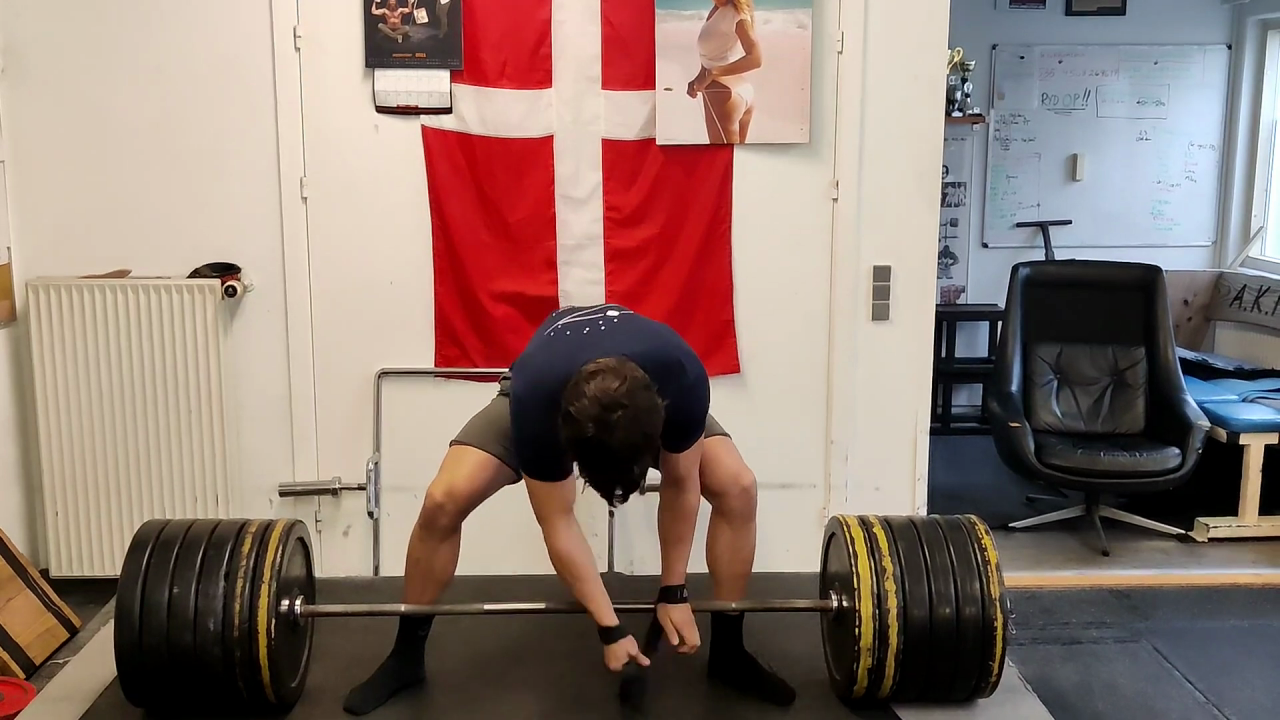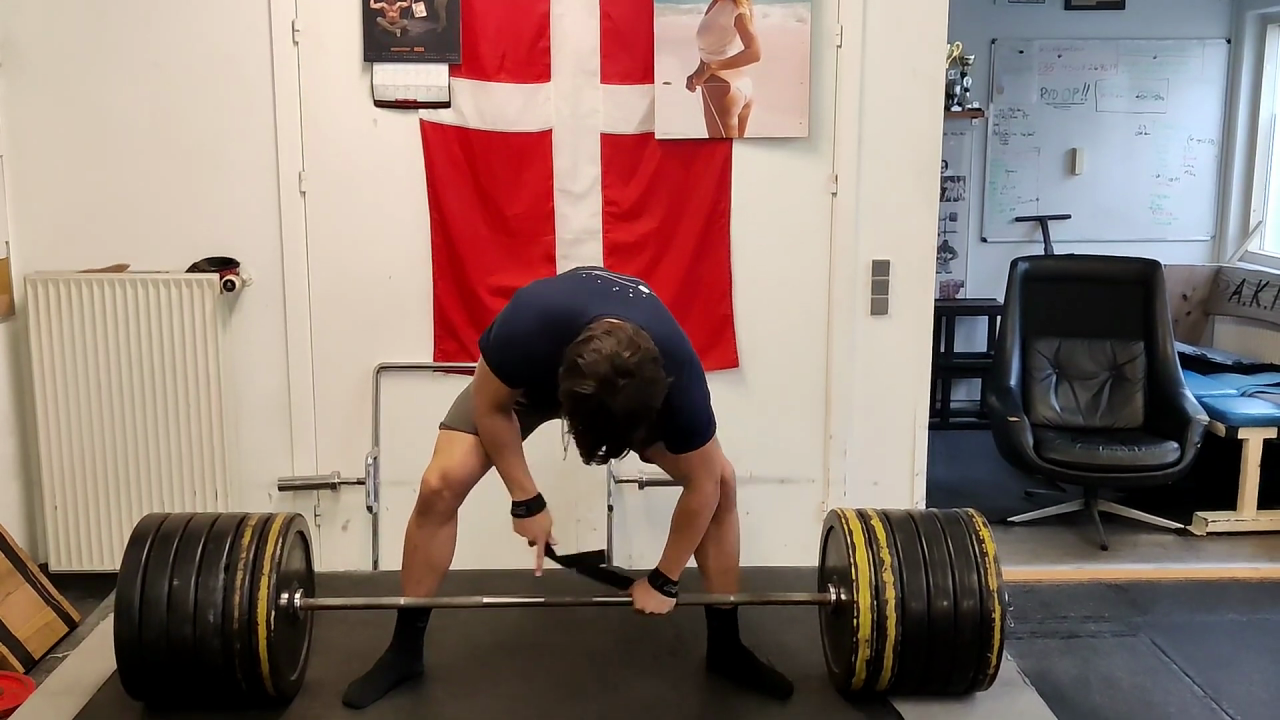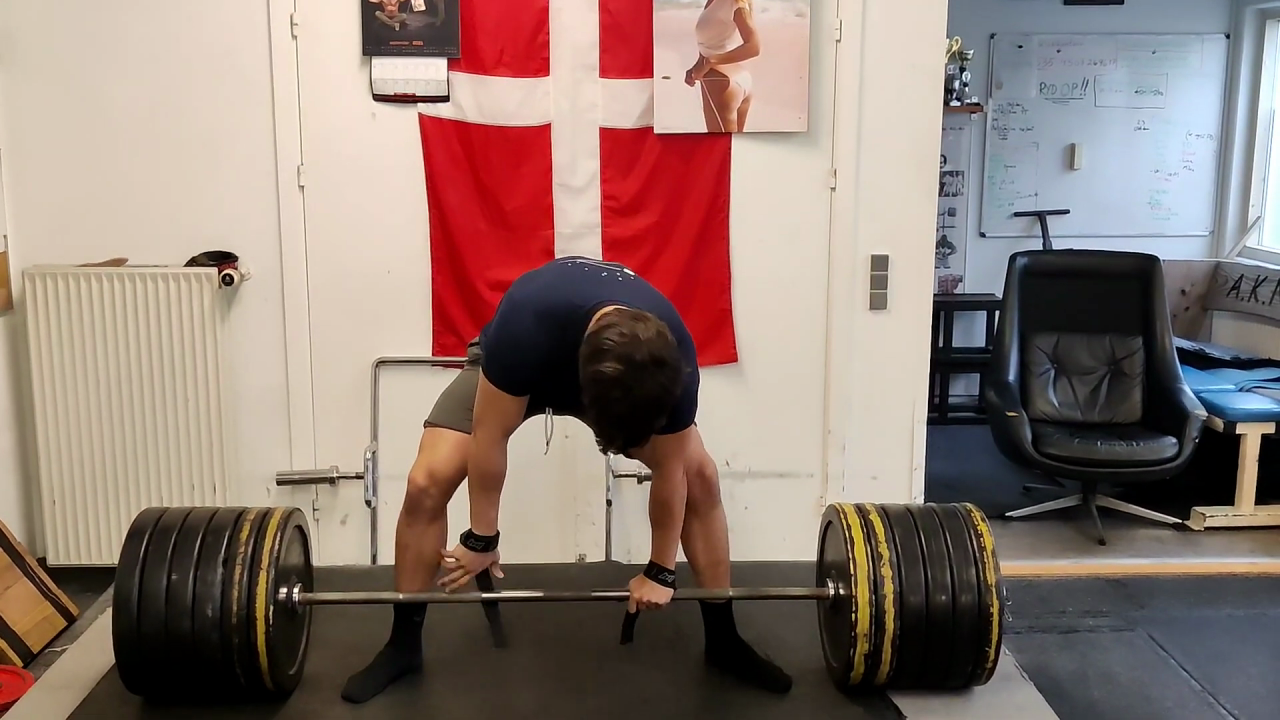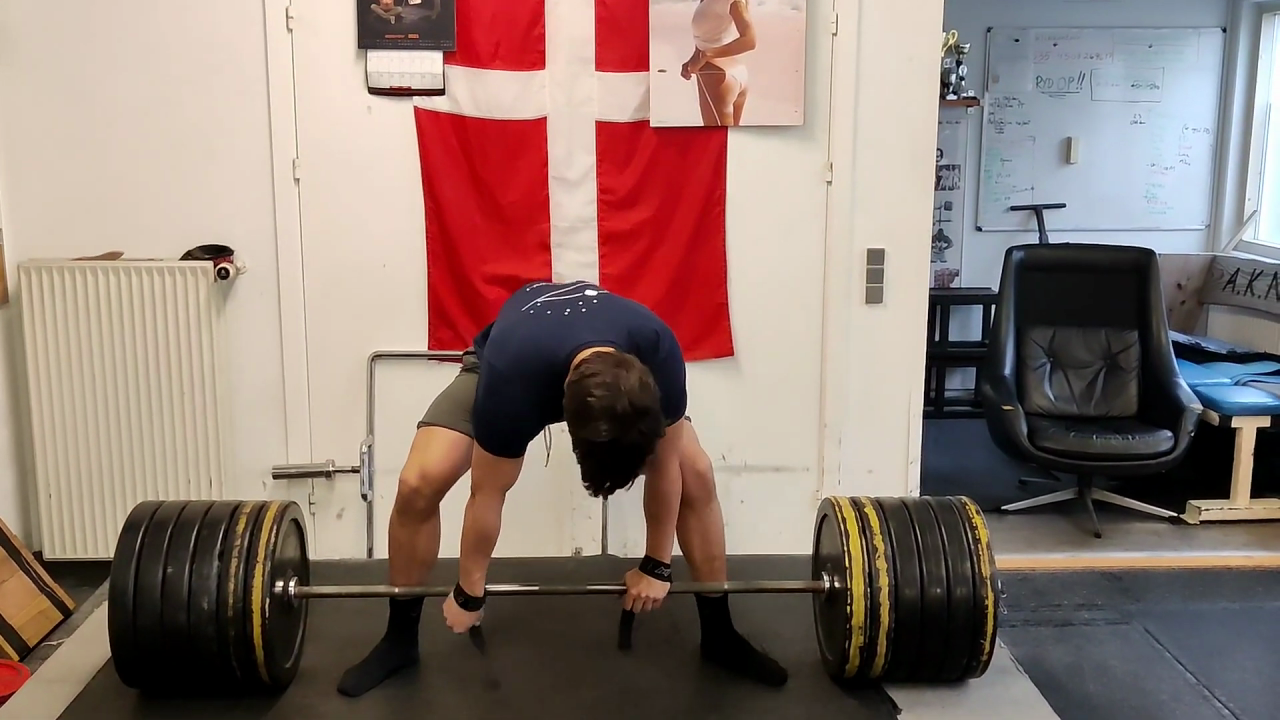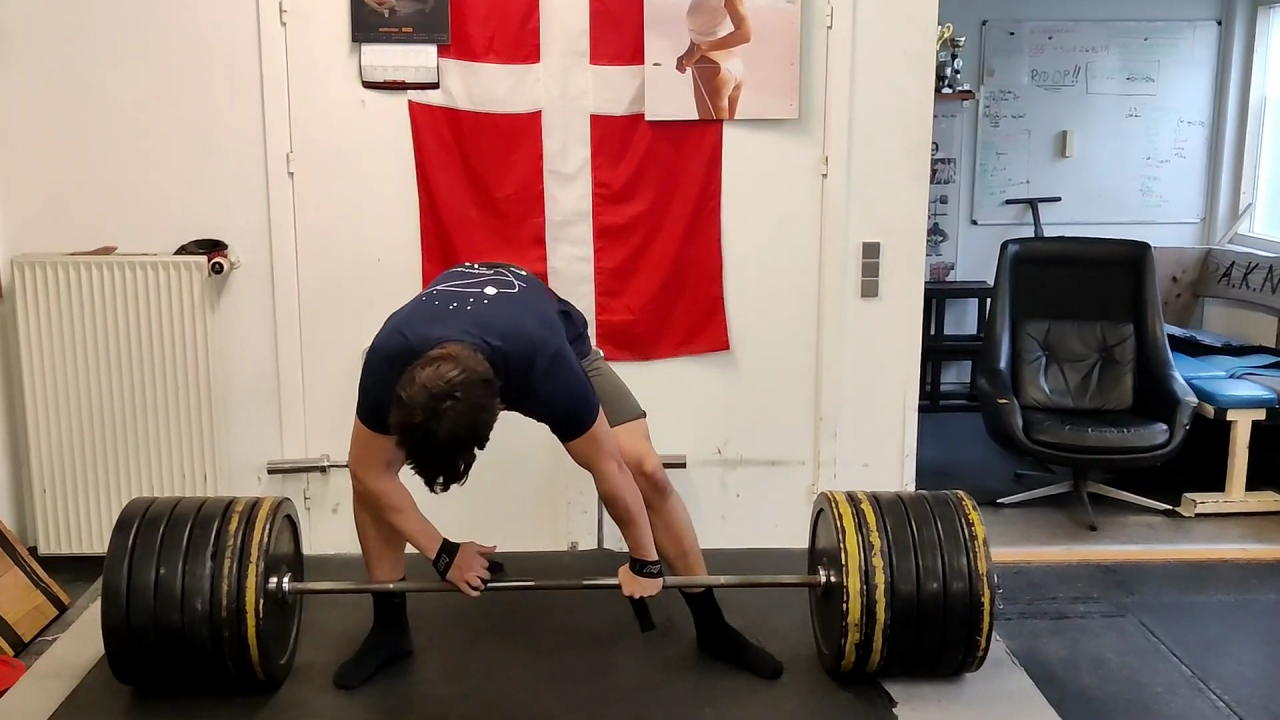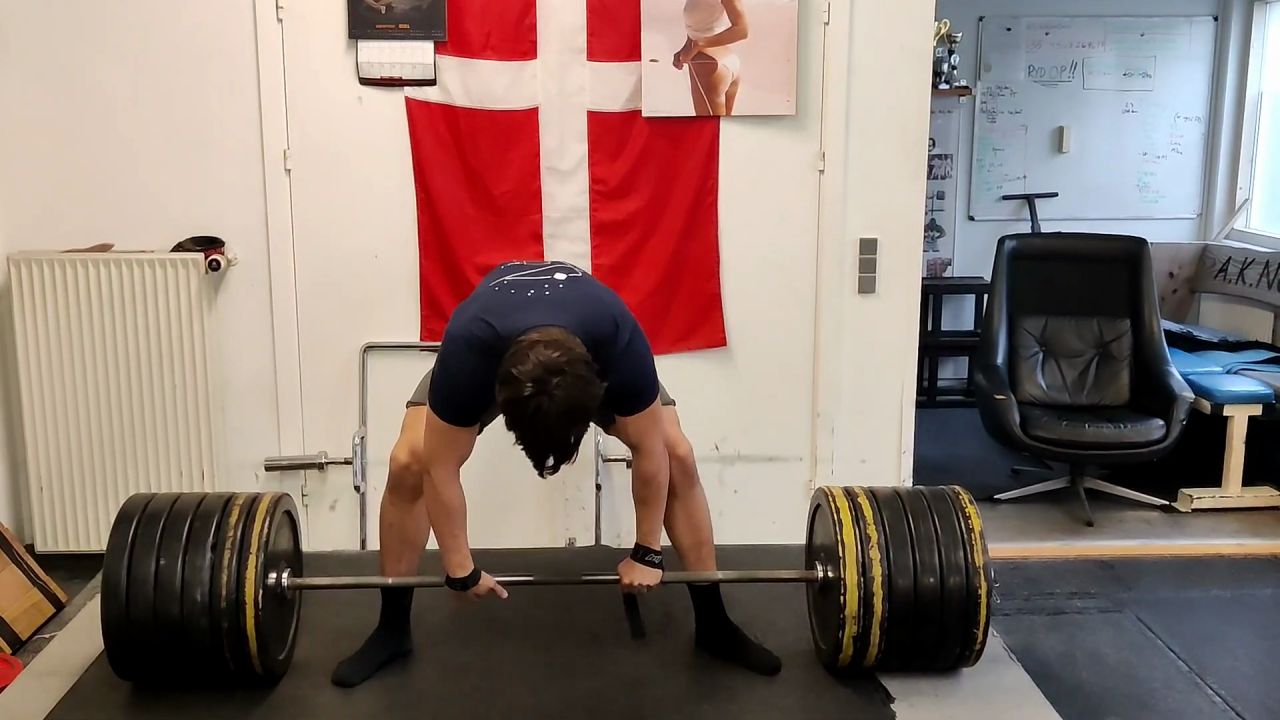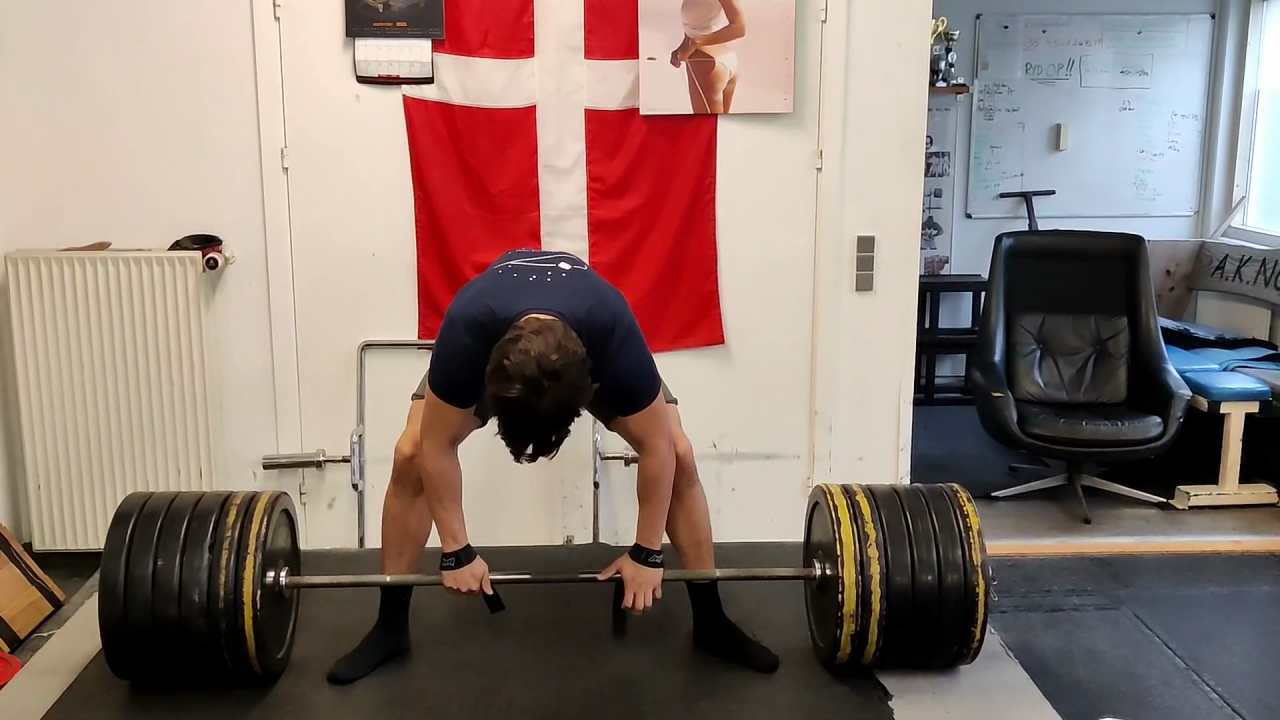
dt=0.7s
person 1, frame 1
left shoulder: (682, 378)
right shoulder: (535, 401)
left elbow: (681, 484)
right elbow: (559, 526)
left wrist: (673, 592)
right wrist: (609, 630)
left hip: (650, 389)
right hip: (550, 392)
left knee: (737, 489)
right knee: (444, 501)
left ankle: (728, 653)
right ankle: (406, 656)
person 1, frame 2
left shoulder: (677, 374)
right shoulder: (529, 324)
left elbow: (703, 486)
right elbow: (490, 407)
left wrist: (665, 580)
right wrist: (527, 503)
right hip: (532, 371)
left knee: (722, 481)
right knee: (440, 484)
left ankle: (725, 645)
right ankle: (406, 648)
person 1, frame 3
left shoulder: (672, 357)
right shoulder: (528, 322)
left elbow: (668, 470)
right elbow: (489, 439)
left wrist: (660, 570)
right wrist: (482, 540)
right hip: (512, 370)
left knee: (699, 474)
right knee: (427, 482)
left ankle: (722, 639)
right ankle: (403, 644)
person 1, frame 4
left shoulder: (658, 355)
right shoulder: (511, 380)
left elbow: (665, 466)
right elbow: (487, 497)
left wrist: (656, 565)
right wrist: (469, 594)
right hip: (504, 362)
left knee: (695, 473)
right knee: (419, 483)
left ankle: (719, 635)
right ankle: (400, 638)
person 1, frame 5
left shoulder: (548, 367)
right shoulder: (390, 361)
left elbow: (607, 467)
right elbow: (368, 469)
left wrist: (644, 561)
right wrist: (441, 552)
left hip: (554, 337)
left knee: (644, 468)
right knee: (369, 467)
left ankle: (712, 627)
right ankle: (389, 629)
person 1, frame 6
left shoulder: (619, 341)
right shoulder: (468, 350)
left elbow: (651, 451)
right elbow: (442, 471)
left wrist: (646, 552)
right wrist: (462, 573)
left hip: (587, 333)
right hip: (491, 339)
left knee: (677, 455)
right knee: (407, 464)
left ankle: (713, 623)
right ankle: (393, 628)
person 1, frame 7
left shoulder: (616, 339)
right shoulder: (465, 335)
left elbow: (657, 447)
right elbow: (438, 447)
left wrist: (646, 553)
right wrist: (457, 550)
left hip: (592, 338)
right hip: (490, 338)
left knee: (678, 454)
right knee: (412, 454)
left ankle: (710, 620)
right ankle: (391, 625)
